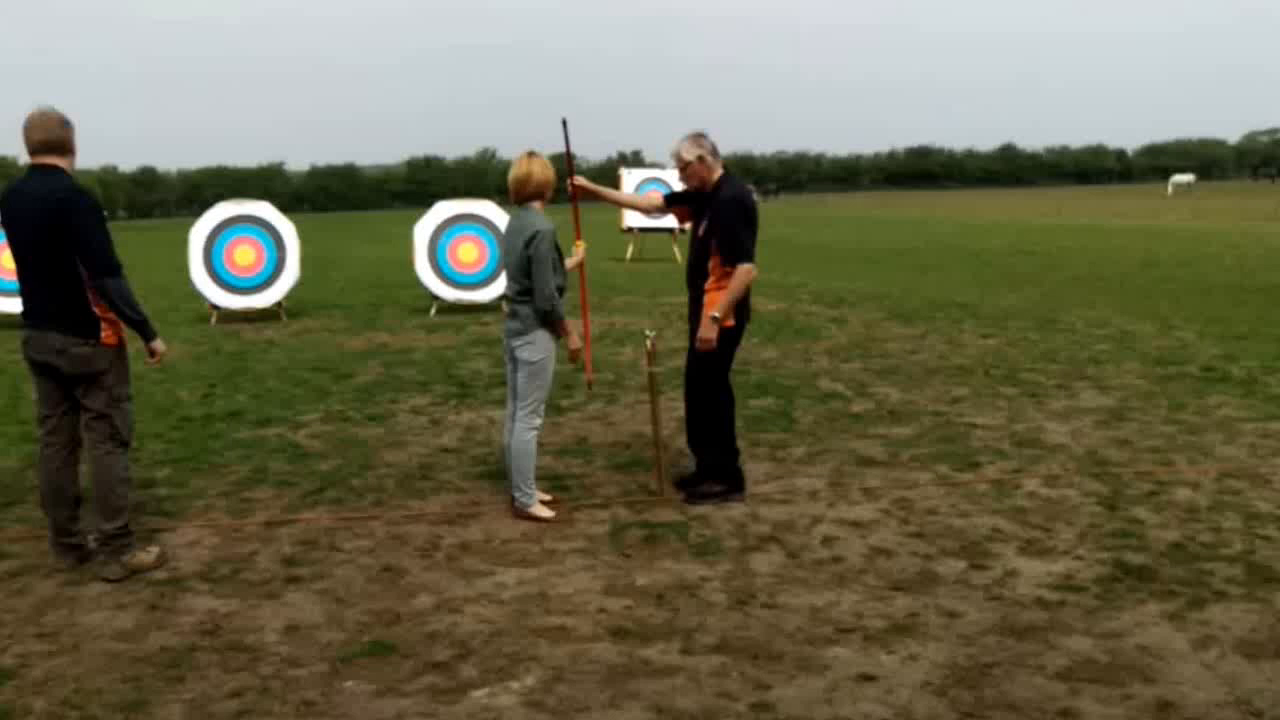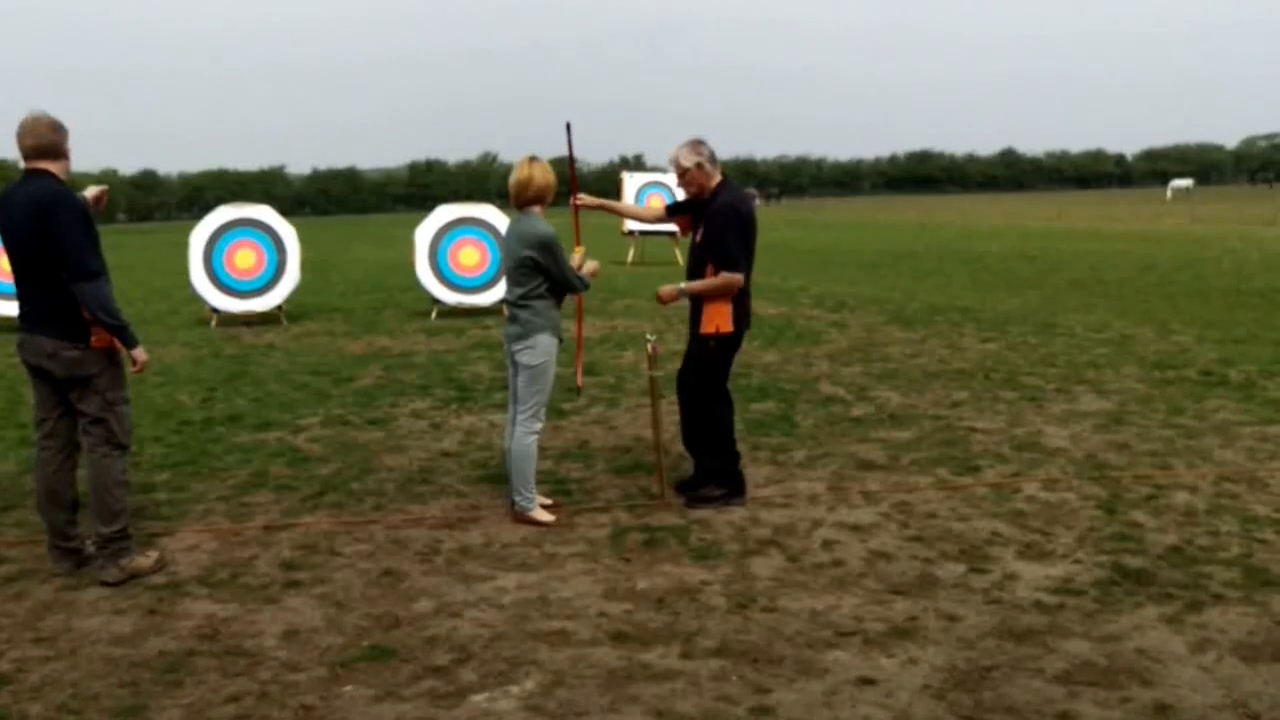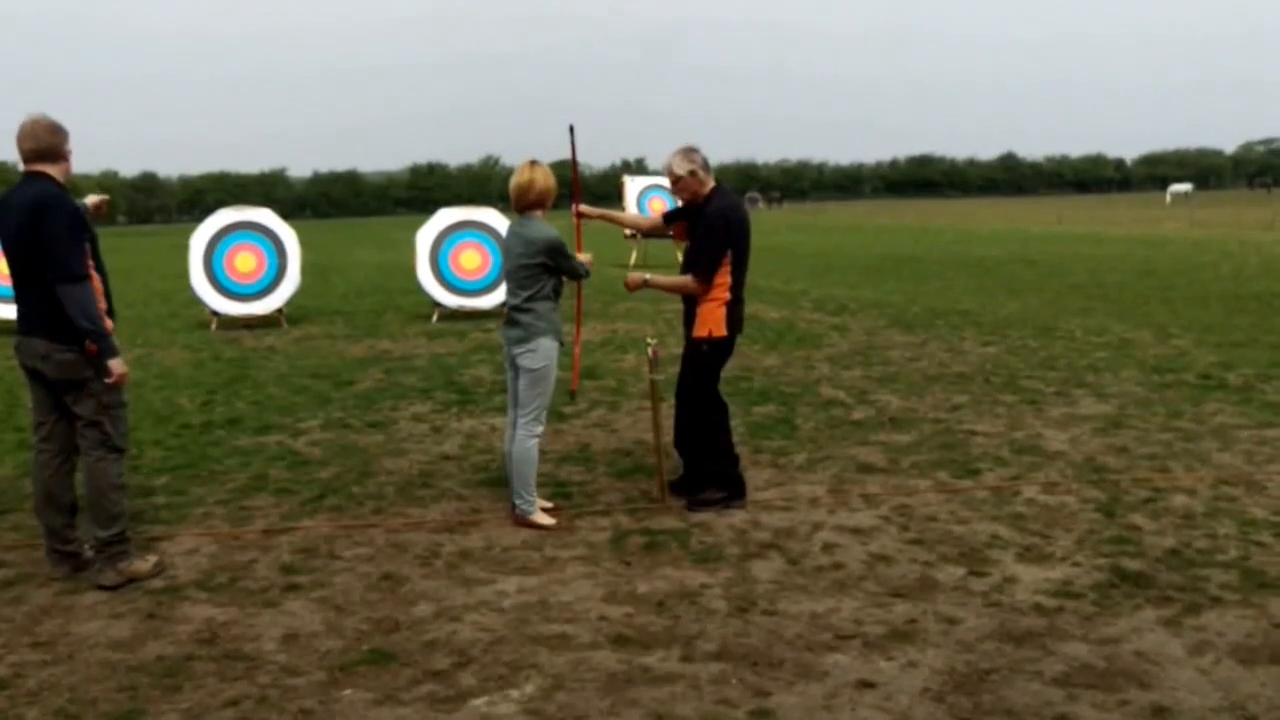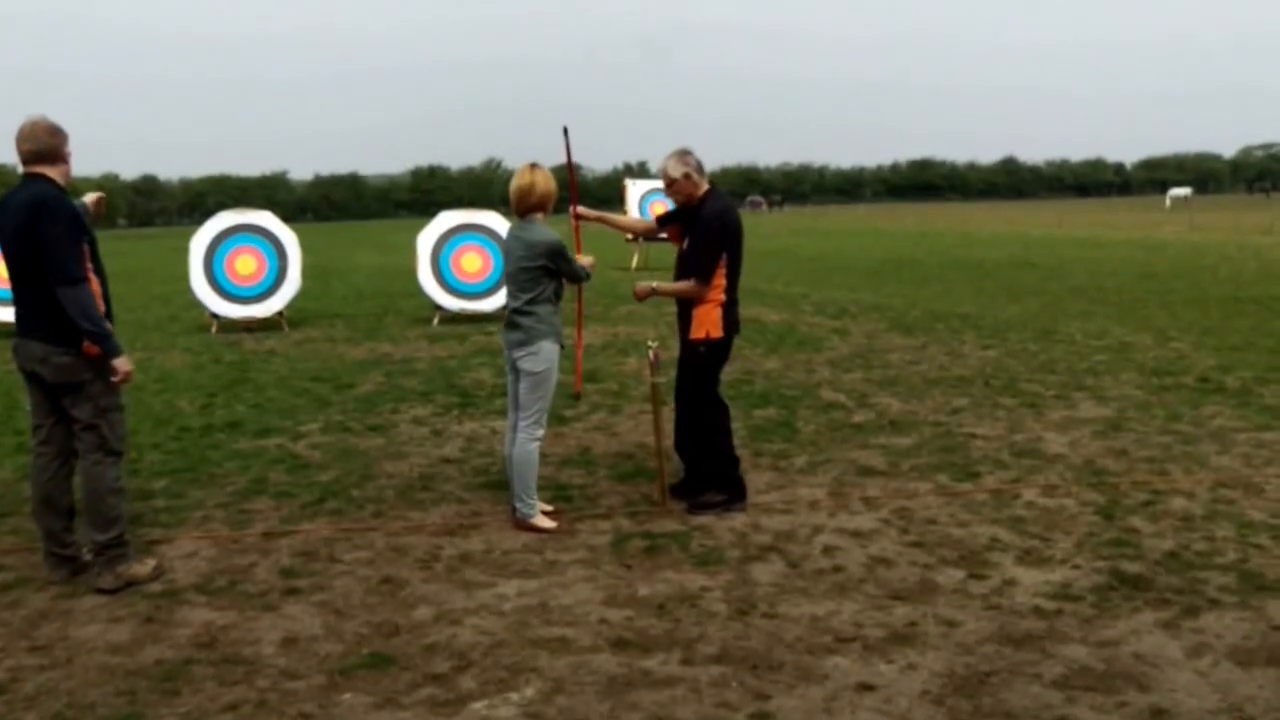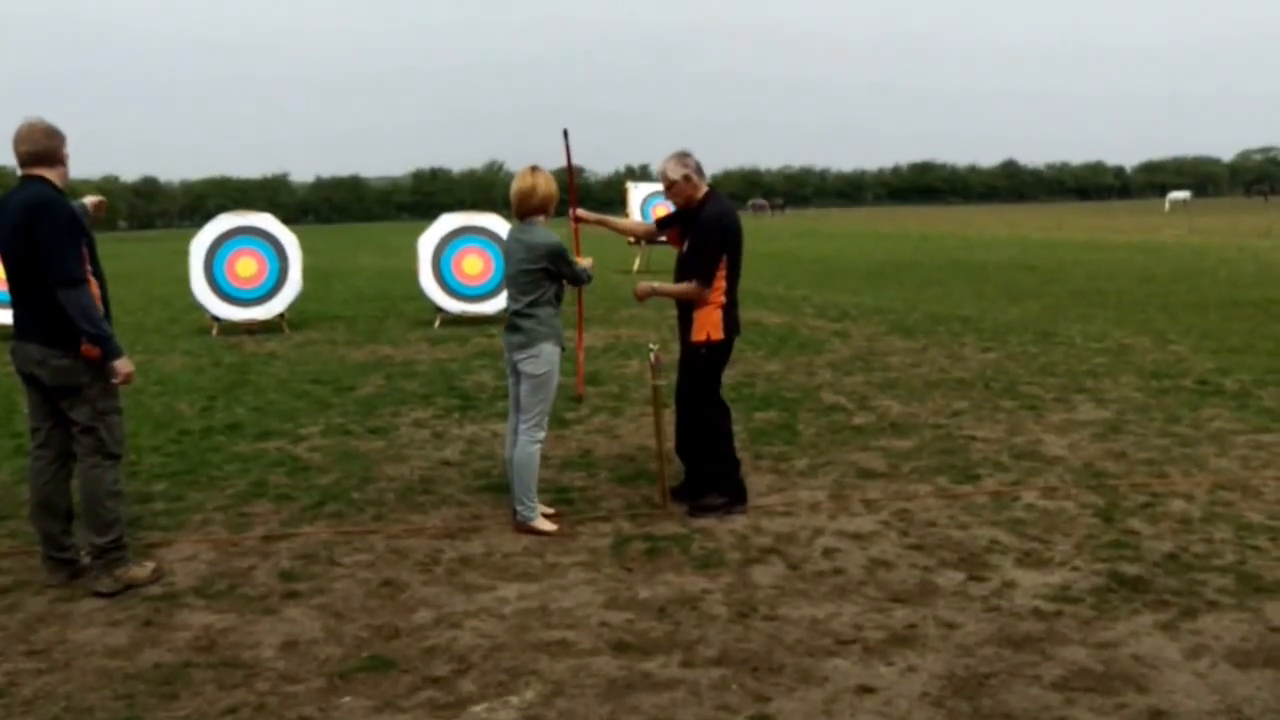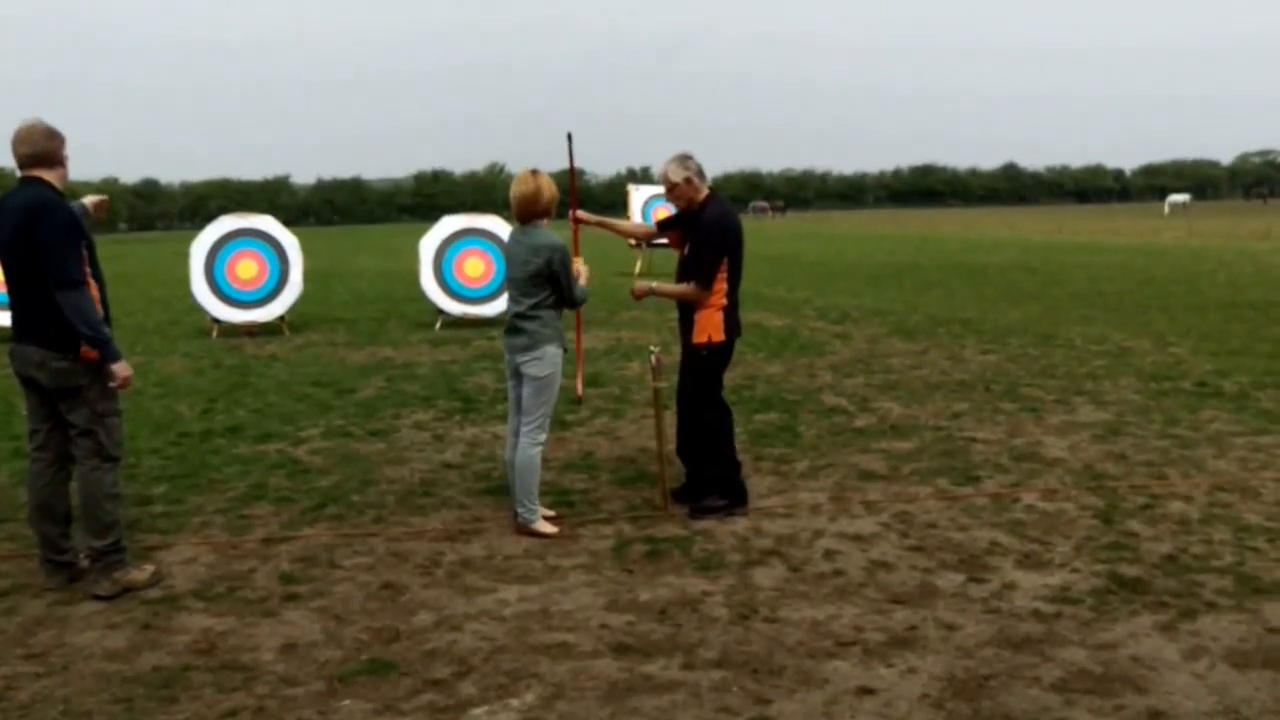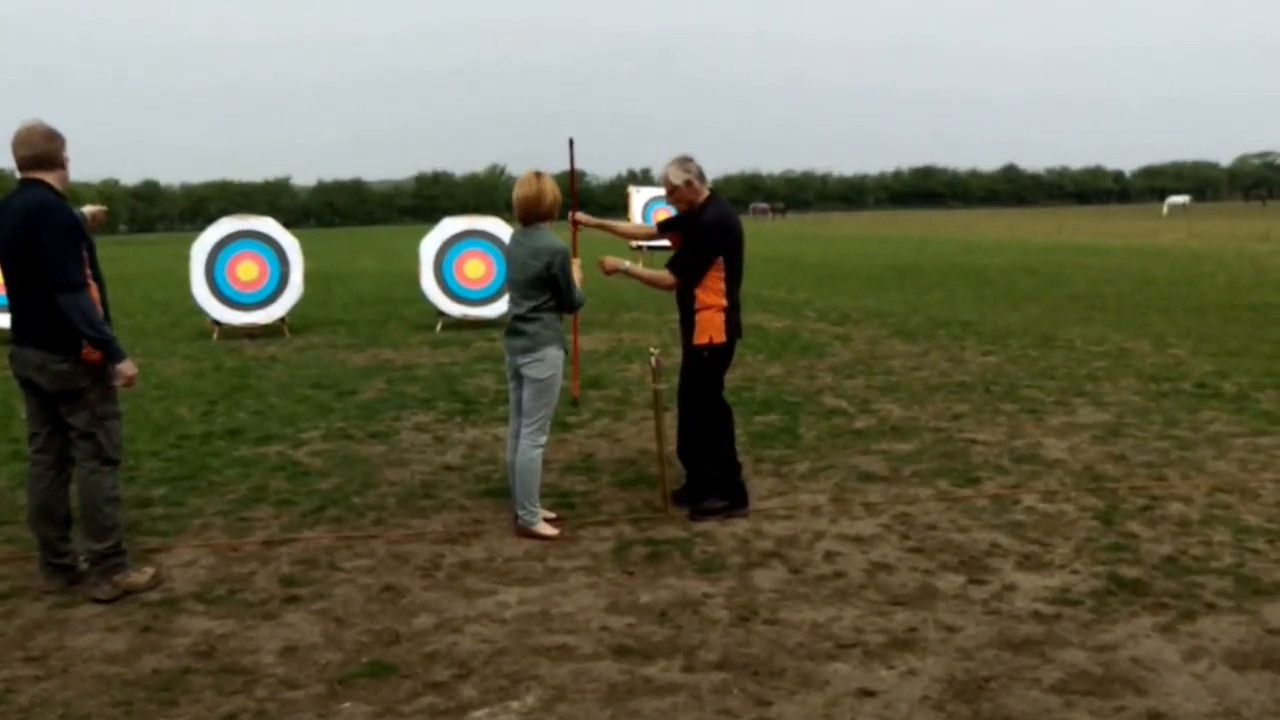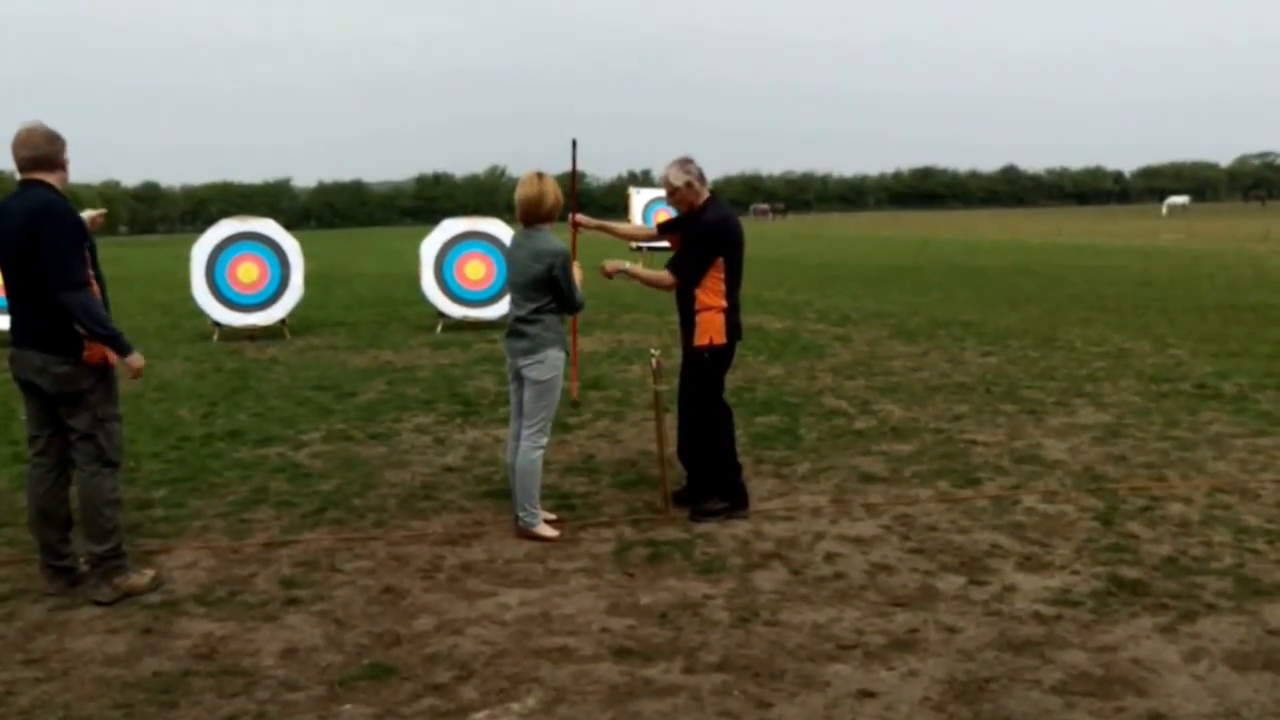
dt=0.3s
person 1, frame 1
right shoulder: (73, 196)
right elbow: (106, 274)
right wrist: (148, 332)
left hip: (39, 336)
right hip: (86, 339)
left knee: (56, 439)
right knee: (109, 440)
left ankle: (67, 543)
right ankle: (117, 550)
person 1, frame 2
right shoulder: (60, 199)
right elbow: (88, 280)
right wrist: (129, 339)
right hip: (80, 344)
left knee: (54, 443)
right knee: (106, 443)
left ankle: (65, 547)
right ankle: (115, 554)
person 1, frame 3
right shoulder: (55, 202)
right elbow: (72, 285)
left wrist: (81, 212)
right wrist: (107, 348)
right hip: (74, 347)
left knee: (52, 446)
right knee: (103, 446)
left ankle: (63, 552)
right ankle: (113, 557)
person 1, frame 4
right shoulder: (53, 203)
right elbow: (72, 286)
left wrist: (80, 212)
right wrist: (111, 348)
right hip: (73, 350)
left knee: (51, 450)
right knee: (100, 450)
left ankle: (61, 555)
right ankle: (111, 561)
person 1, frame 5
right shoulder: (51, 205)
right elbow: (71, 288)
left wrist: (80, 212)
right wrist: (112, 349)
right hip: (71, 352)
left knee: (48, 452)
right knee: (98, 453)
left ankle: (59, 559)
right ankle: (110, 564)
person 1, frame 6
right shoulder: (51, 207)
right elbow: (70, 291)
left wrist: (80, 212)
right wrist: (109, 353)
right hip: (71, 355)
left knee: (47, 455)
right knee: (97, 456)
left ankle: (58, 562)
right ankle: (108, 568)
person 1, frame 7
right shoulder: (51, 210)
right elbow: (71, 293)
left wrist: (78, 224)
right wrist: (115, 353)
right hip: (71, 357)
left knee: (46, 458)
right knee: (96, 460)
left ankle: (57, 565)
right ankle: (109, 571)
person 1, frame 8
right shoulder: (54, 209)
right elbow: (75, 293)
left wrist: (79, 229)
right wrist: (122, 348)
right hip: (73, 359)
left knee: (46, 460)
right knee: (97, 461)
left ankle: (58, 567)
right ankle: (109, 573)
person 2, frame 1
left shoulder: (515, 224)
right shoulder: (541, 229)
right elbow: (545, 296)
left wrist: (570, 262)
right wrist: (570, 332)
left hip: (515, 327)
right hip: (535, 332)
left knee: (516, 413)
right knee: (529, 418)
left ankle: (521, 488)
right ankle: (525, 500)
person 2, frame 2
left shoulder: (515, 228)
right shoulder: (542, 233)
right elbow: (569, 284)
left wrist: (571, 266)
right wrist: (588, 272)
left hip: (516, 331)
right hip: (537, 334)
left knee: (517, 417)
right knee: (530, 422)
left ankle: (521, 493)
right ankle: (525, 504)
person 2, frame 3
left shoulder: (515, 231)
right shoulder: (546, 236)
right elbow: (576, 271)
left wrist: (570, 264)
right wrist: (585, 263)
left hip: (515, 334)
right hip: (537, 338)
left knee: (516, 421)
right knee: (530, 425)
left ankle: (522, 496)
right ankle: (525, 507)
person 2, frame 4
left shoulder: (514, 235)
right shoulder: (547, 239)
right elbow: (576, 274)
left wrist: (571, 266)
right wrist: (586, 265)
left hip: (515, 337)
right hip: (538, 341)
left knee: (517, 424)
right knee: (531, 429)
left ankle: (523, 499)
right ankle: (526, 511)
person 2, frame 5
left shoulder: (514, 237)
right shoulder: (548, 242)
right elbow: (577, 278)
left wrist: (570, 266)
right wrist: (585, 266)
left hip: (515, 340)
right hip: (539, 344)
left knee: (517, 427)
right knee: (532, 431)
left ankle: (523, 502)
right ankle: (527, 514)
person 2, frame 6
left shoulder: (515, 239)
right shoulder: (553, 245)
right elbow: (572, 299)
left wrist: (566, 272)
right wrist: (582, 279)
left hip: (515, 342)
right hip: (541, 346)
left knee: (517, 429)
right knee: (533, 433)
left ankle: (523, 504)
right ankle: (528, 516)
person 2, frame 7
left shoulder: (515, 241)
right shoulder: (554, 248)
right elbow: (570, 303)
right wrist: (577, 279)
left hip: (515, 344)
right hip: (542, 349)
left knee: (517, 431)
right knee: (534, 436)
left ankle: (524, 507)
right ankle: (528, 518)
person 2, frame 8
left shoulder: (517, 243)
right shoulder: (555, 250)
right elbow: (572, 304)
right wrist: (577, 280)
left hip: (516, 346)
right hip: (543, 351)
left knee: (518, 432)
right knee: (534, 437)
left ankle: (525, 508)
right ankle: (529, 520)
person 3, frame 1
left shoulder: (731, 200)
right shoulder: (706, 195)
left elbow: (746, 270)
right elbow: (650, 204)
left wrist: (713, 319)
right wrist: (594, 189)
left hip: (720, 316)
right hip: (706, 311)
left knee: (710, 391)
right knee: (698, 389)
left ankle: (727, 478)
right ankle: (708, 469)
person 3, frame 2
left shoulder: (728, 207)
right shoulder: (707, 201)
left elbow: (734, 278)
right elbow: (655, 214)
left wrist: (680, 290)
right wrist: (600, 203)
left hip: (721, 318)
right hip: (709, 317)
left knee: (708, 395)
right knee: (691, 388)
left ankle: (728, 482)
right ankle: (707, 471)
person 3, frame 3
left shoulder: (719, 213)
right shoulder: (703, 206)
left elbow: (696, 283)
right elbow: (653, 224)
left wrist: (645, 280)
right wrist: (600, 214)
left hip: (715, 321)
right hip: (703, 319)
left knee: (703, 398)
right knee: (689, 396)
left ankle: (727, 484)
right ankle: (697, 473)
person 3, frame 4
left shoulder: (714, 215)
right shoulder: (696, 209)
left elbow: (698, 286)
right elbow: (647, 226)
left wrist: (652, 289)
right wrist: (596, 216)
left hip: (711, 323)
right hip: (697, 323)
left knee: (704, 401)
right knee: (689, 399)
left ankle: (728, 487)
right ankle: (699, 476)
person 3, frame 5
left shoulder: (714, 217)
right shoulder: (695, 212)
left elbow: (699, 288)
right elbow: (647, 230)
left wrist: (653, 289)
right wrist: (595, 219)
left hip: (711, 326)
right hip: (697, 325)
left knee: (706, 403)
right knee: (689, 402)
left ankle: (728, 490)
right ankle: (699, 480)
person 3, frame 6
left shoulder: (715, 220)
right shoulder: (696, 214)
left elbow: (698, 290)
right elbow: (648, 231)
left wrist: (651, 288)
right wrist: (596, 221)
left hip: (712, 328)
right hip: (698, 326)
left knee: (707, 405)
right knee: (691, 403)
left ankle: (729, 492)
right ankle: (700, 482)
person 3, frame 7
left shoulder: (713, 221)
right shoulder: (698, 216)
left elbow: (670, 279)
right elbow: (649, 231)
left wrist: (623, 266)
right wrist: (596, 223)
left hip: (713, 328)
right hip: (700, 326)
left knee: (708, 406)
right knee: (692, 405)
left ankle: (730, 493)
right ankle: (701, 483)
person 3, frame 8
left shoulder: (713, 223)
right shoulder: (697, 217)
left elbow: (670, 279)
right elbow: (648, 232)
left wrist: (623, 267)
right wrist: (595, 225)
left hip: (713, 329)
right hip: (700, 327)
left knee: (708, 406)
right knee: (692, 405)
left ankle: (730, 494)
right ankle: (702, 484)
